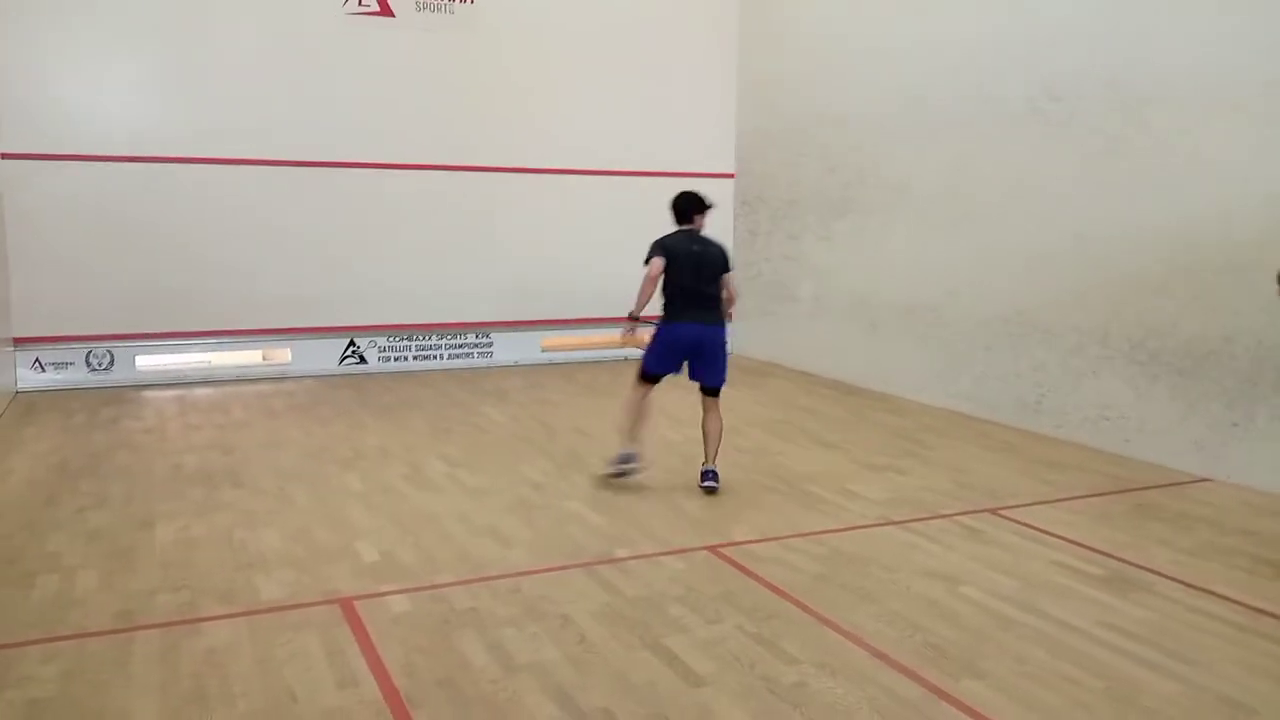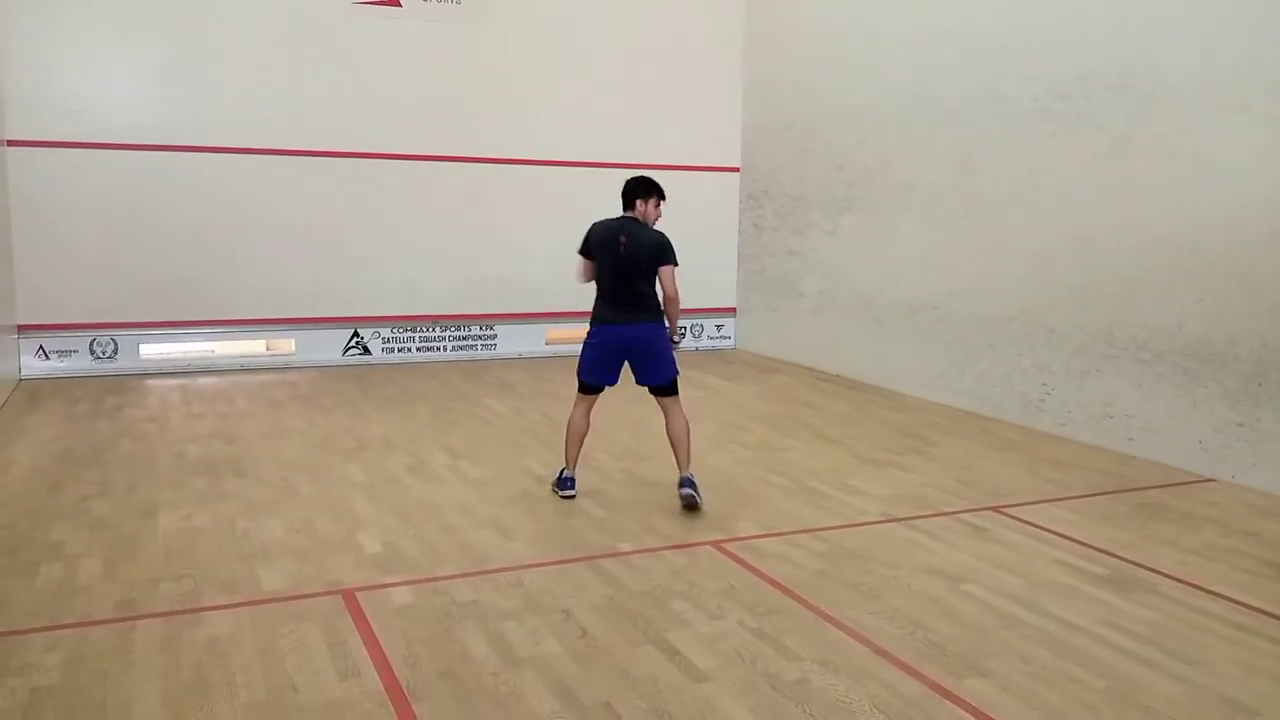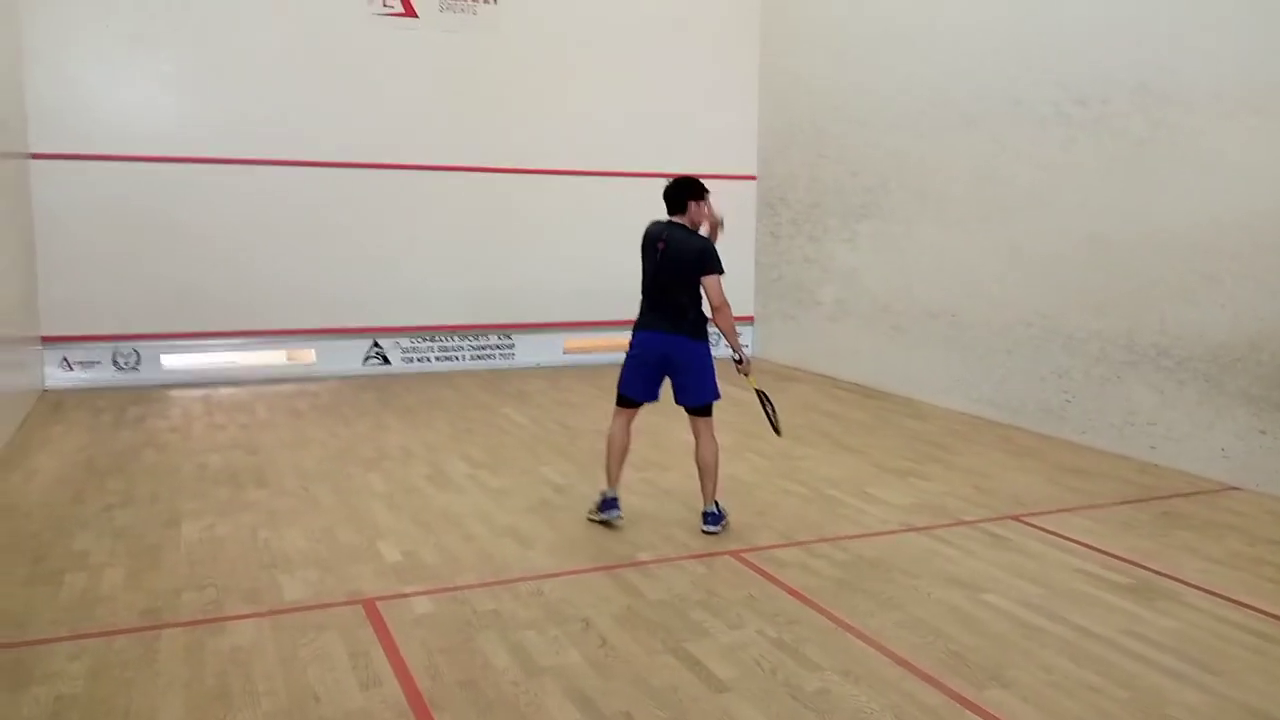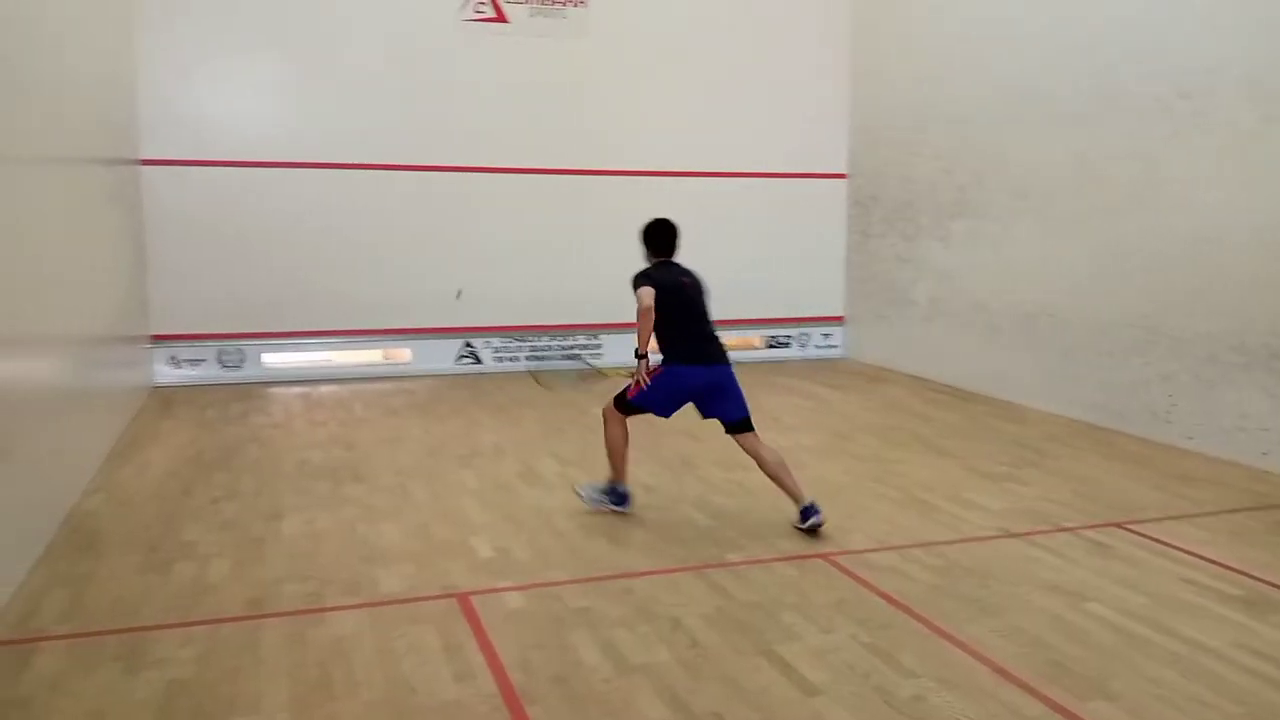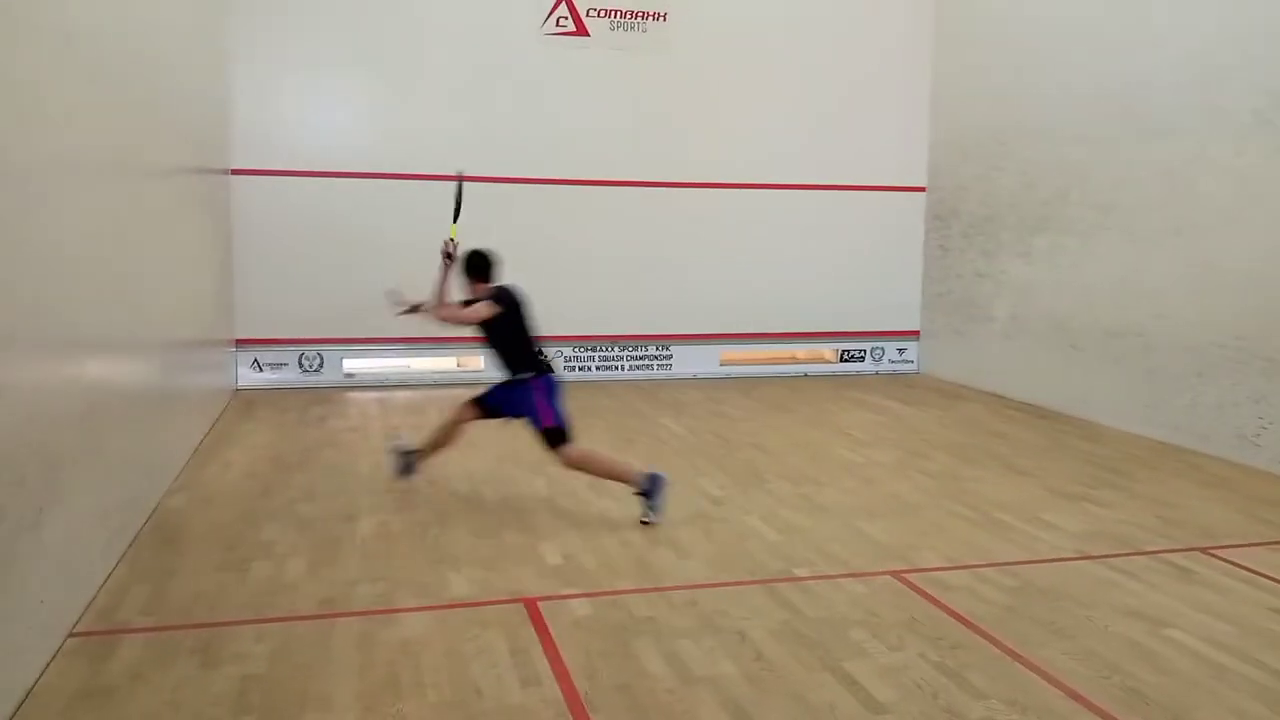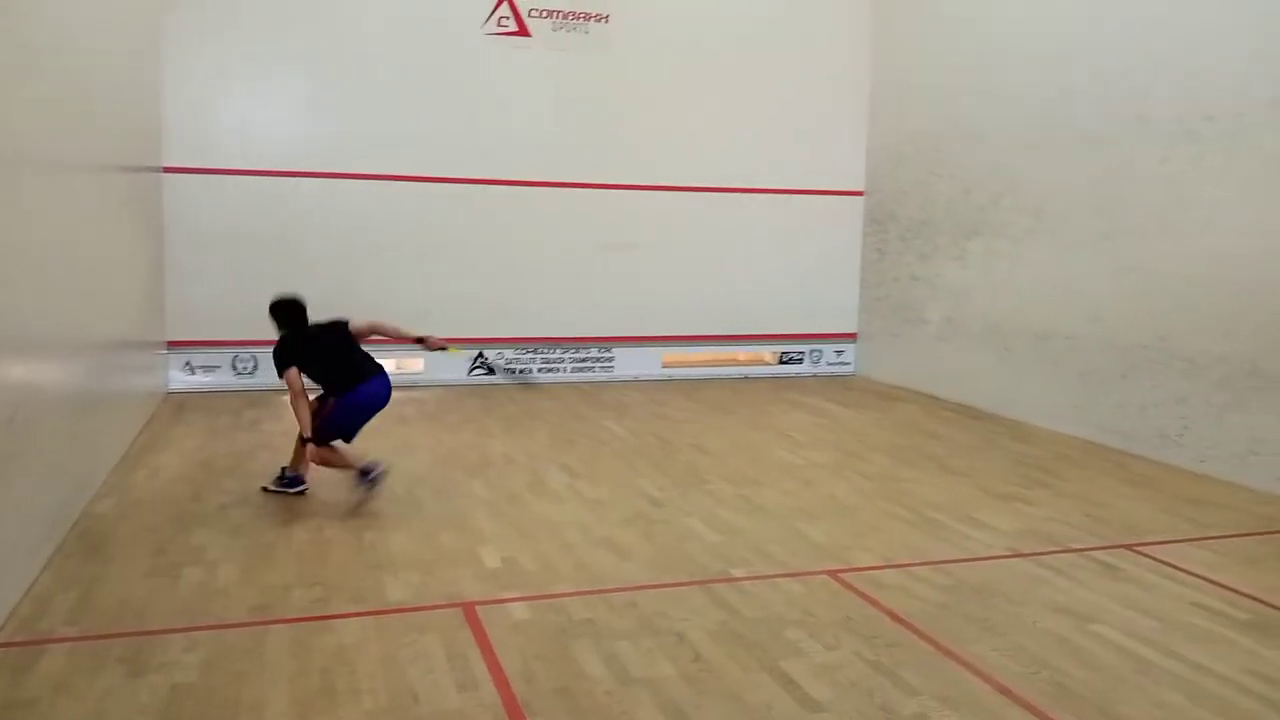
dt=0.5s
person 1, frame 1
left shoulder: (664, 245)
right shoulder: (717, 250)
left elbow: (652, 275)
right elbow: (731, 296)
left wrist: (634, 315)
left hip: (676, 329)
right hip: (712, 332)
left knee: (642, 388)
right knee: (710, 405)
left ankle: (629, 453)
right ankle: (709, 470)
person 1, frame 2
left shoulder: (597, 231)
right shoulder: (658, 241)
left elbow: (586, 274)
right elbow: (670, 294)
right wrist: (673, 331)
left hip: (605, 329)
right hip: (648, 330)
left knee: (583, 403)
right knee: (672, 406)
left ankle: (568, 477)
right ankle: (686, 480)
person 1, frame 3
left shoulder: (650, 233)
right shoulder: (702, 247)
right elbow: (718, 306)
left wrist: (712, 227)
right wrist: (739, 353)
left hip: (647, 338)
right hip: (690, 344)
left knee: (622, 417)
right knee: (703, 429)
left ankle: (610, 499)
right ankle: (711, 511)
person 1, frame 4
left shoulder: (646, 278)
right shoulder: (689, 279)
left elbow: (646, 307)
left wrist: (641, 356)
left hip: (679, 369)
right hip: (718, 368)
left knee: (613, 413)
right knee: (752, 442)
left ankle: (618, 493)
right ankle: (806, 508)
person 1, frame 5
left shoulder: (503, 295)
right shoulder: (478, 304)
left elbow: (459, 316)
right elbow: (442, 309)
left wrist: (425, 308)
right wrist: (446, 266)
left hip: (534, 383)
right hip: (517, 384)
left knee: (566, 453)
right knee: (462, 414)
left ankle: (646, 483)
right ankle: (415, 456)
person 1, frame 6
left shoulder: (284, 347)
right shoulder: (331, 327)
left elbow: (297, 393)
right elbow: (373, 326)
left wrist: (306, 438)
right wrist: (421, 339)
left hip: (355, 396)
right hip: (380, 385)
left knee: (314, 449)
right knee: (313, 410)
left ankle: (364, 469)
right ankle: (292, 476)
